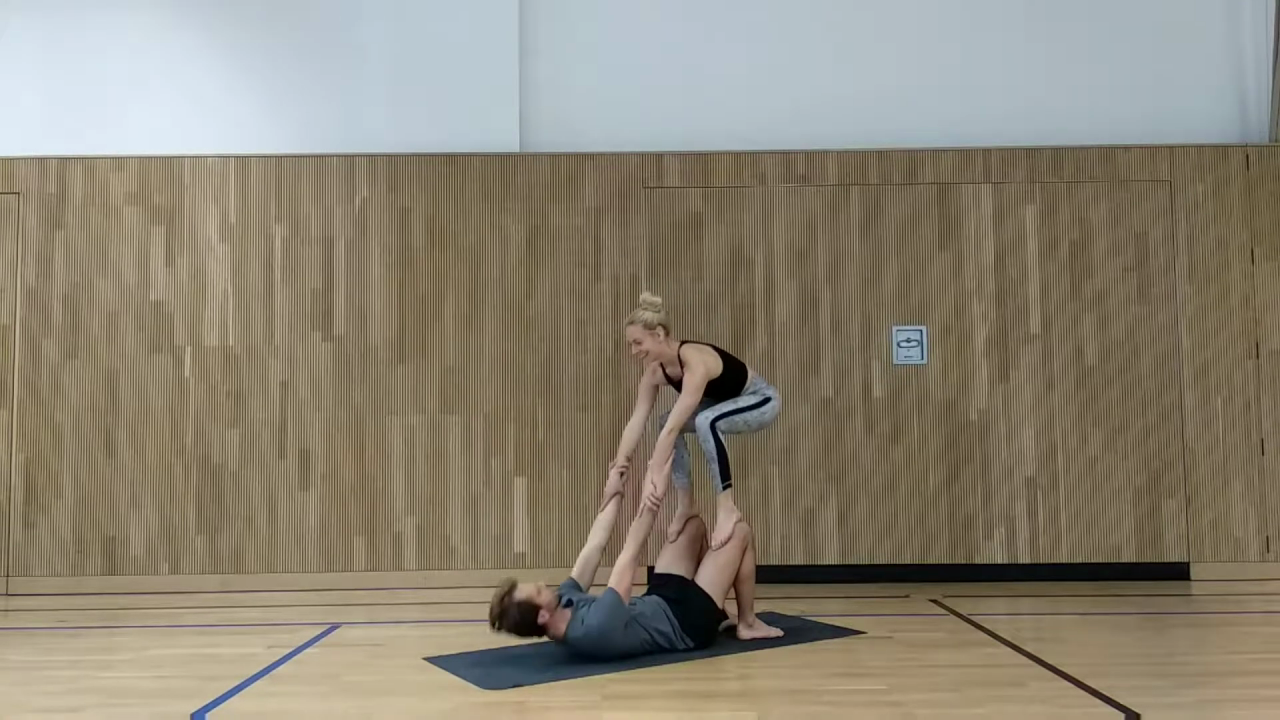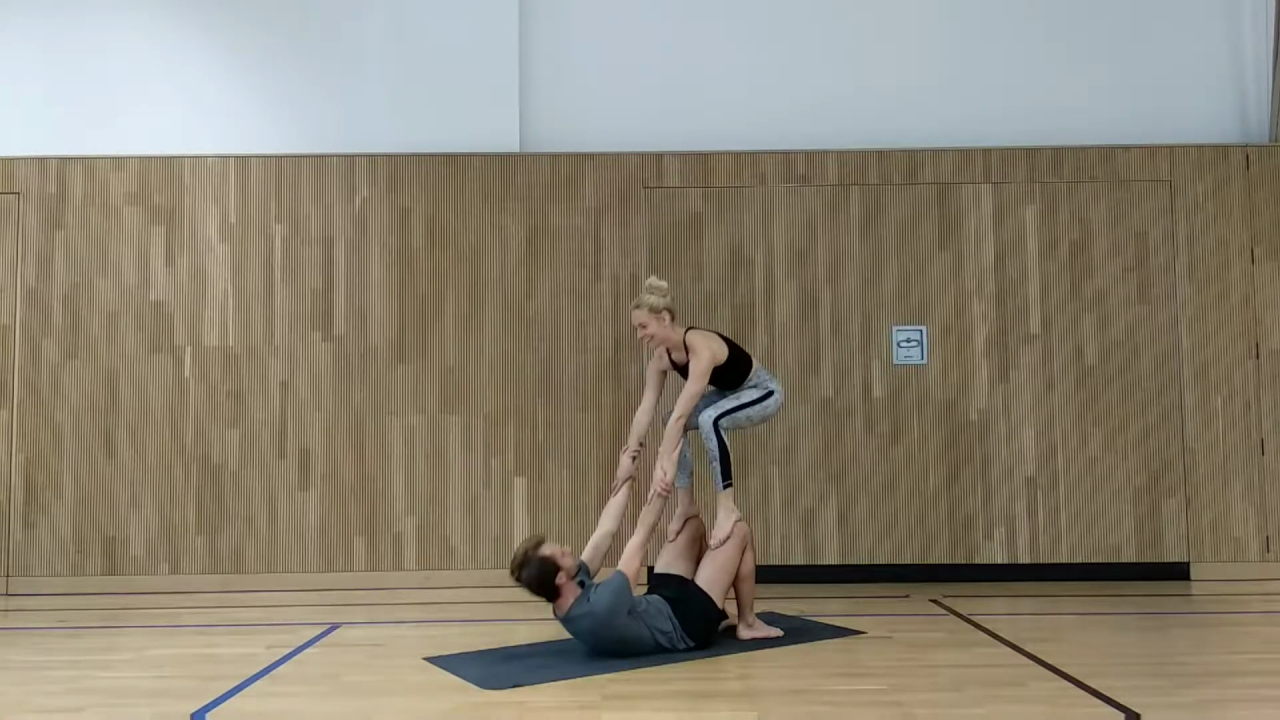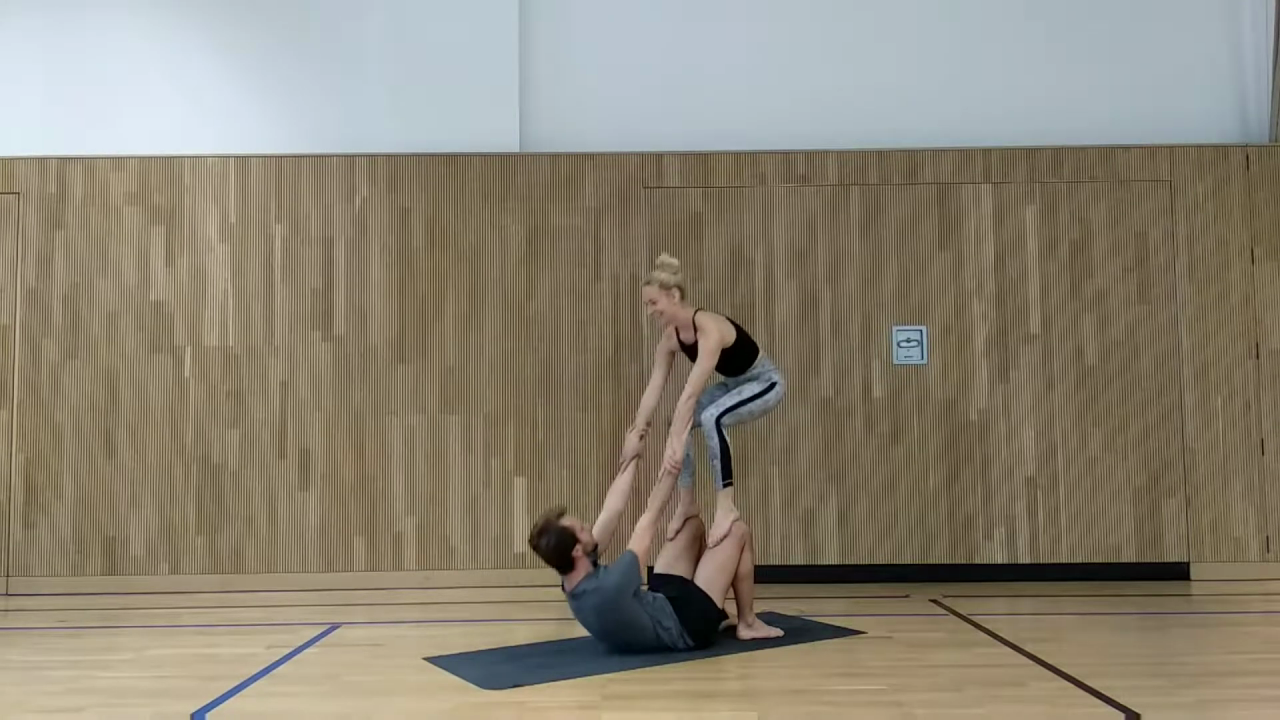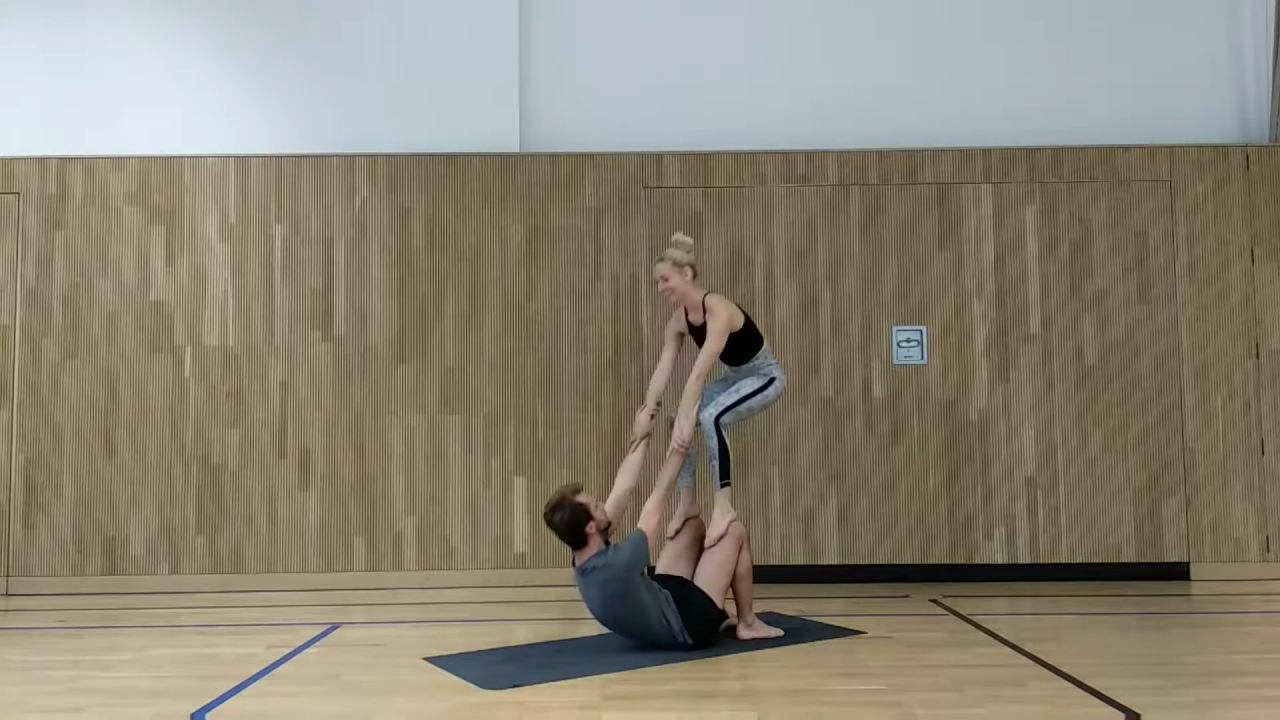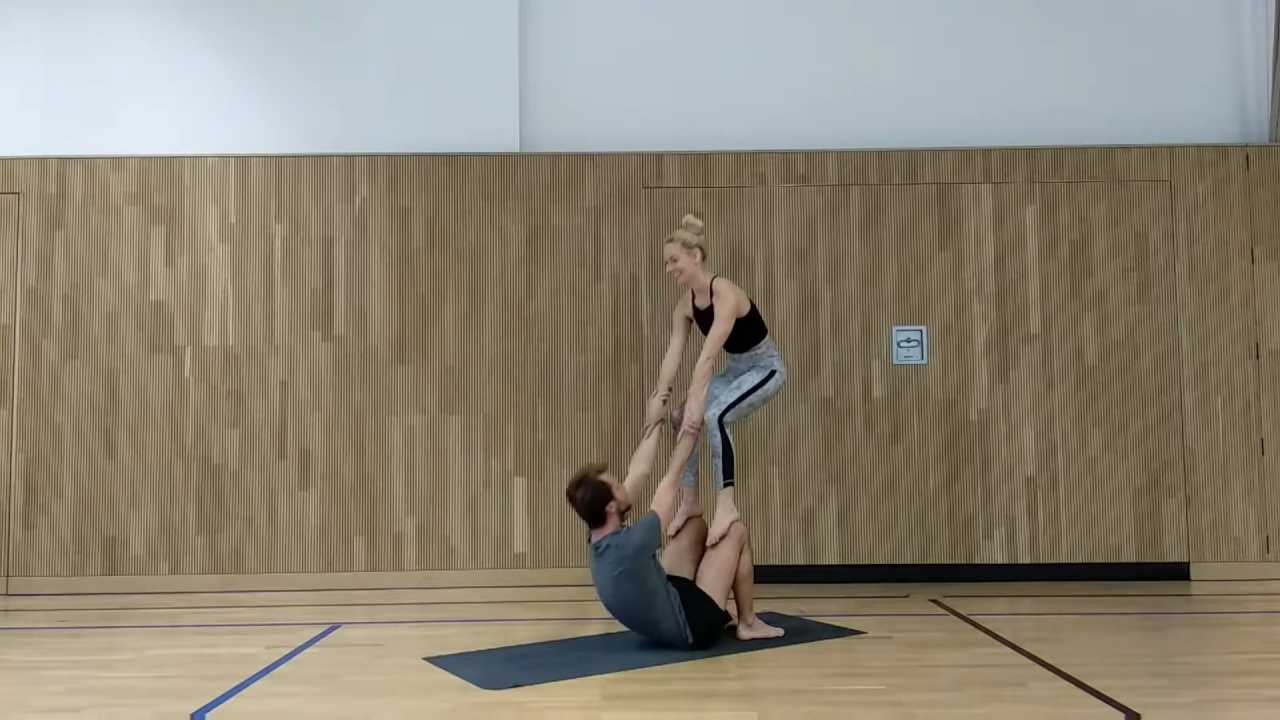
dt=0.2s
person 1, frame 1
left shoulder: (695, 362)
right shoulder: (654, 371)
left elbow: (671, 429)
right elbow: (636, 422)
right wrist: (617, 470)
left hip: (761, 400)
right hip: (728, 401)
left knee: (706, 421)
right knee: (670, 422)
left ankle: (727, 509)
right ankle: (685, 506)
person 1, frame 2
left shoulder: (701, 348)
right shoulder: (661, 357)
left elbow: (681, 413)
right elbow: (645, 409)
left wrist: (663, 465)
right wrist: (627, 456)
left hip: (763, 391)
right hip: (729, 392)
left knee: (709, 419)
right knee: (675, 426)
left ankle: (727, 508)
right ankle: (686, 505)
person 1, frame 3
left shoulder: (709, 328)
right shoulder: (670, 337)
left elbow: (690, 393)
right elbow: (654, 388)
right wrist: (636, 433)
left hip: (765, 382)
right hip: (734, 383)
left knee: (711, 418)
right knee: (680, 421)
left ankle: (726, 507)
right ankle: (687, 504)
person 1, frame 4
left shoulder: (718, 310)
right shoulder: (678, 319)
left elbow: (699, 373)
right elbow: (664, 368)
left wrist: (685, 419)
right wrist: (647, 411)
left hip: (764, 376)
right hip: (735, 376)
left knee: (710, 418)
right knee: (682, 422)
left ankle: (723, 507)
right ankle: (688, 504)
person 1, frame 5
left shoulder: (725, 294)
right shoulder: (685, 305)
left elbow: (707, 357)
right elbow: (673, 354)
left wrist: (695, 401)
right wrist: (659, 398)
left hip: (765, 368)
right hip: (735, 370)
left knee: (713, 416)
right knee: (687, 419)
left ankle: (727, 506)
right ankle: (690, 503)
person 2, frame 1
left shoulder: (563, 603)
right shoulder: (595, 630)
left elbow: (594, 546)
right elbow: (629, 557)
left wrist: (614, 495)
right wrist: (652, 501)
left hip: (658, 603)
right hip: (687, 625)
left knee: (694, 525)
right knee: (740, 532)
left ankle: (716, 614)
right ankle: (748, 624)
person 2, frame 2
left shoulder: (572, 597)
right shoulder: (601, 611)
left elbow: (605, 532)
right elbow: (638, 541)
left wrist: (626, 479)
right wrist: (661, 492)
left hip: (661, 604)
right hip: (688, 627)
left knee: (694, 525)
right knee: (740, 532)
left ankle: (717, 614)
right ankle: (748, 624)
person 2, frame 3
left shoulder: (576, 582)
right shoulder: (609, 589)
left elbow: (612, 511)
right elbow: (648, 522)
left wrist: (632, 457)
right wrist: (669, 472)
left hip: (662, 605)
right hip: (688, 629)
left knee: (693, 525)
right knee: (738, 531)
left ankle: (717, 615)
right ankle: (748, 624)
person 2, frame 4
left shoulder: (585, 558)
right shoulder: (618, 565)
left elbow: (623, 490)
right elbow: (655, 503)
left wrist: (642, 436)
right wrist: (677, 452)
left hip: (666, 601)
right hip: (688, 629)
left knee: (693, 525)
right knee: (735, 532)
left ankle: (719, 615)
right ankle: (747, 623)
person 2, frame 5
left shoulder: (600, 540)
right shoulder: (631, 546)
left elbow: (638, 473)
right elbow: (669, 485)
left wrist: (656, 423)
right wrist: (690, 432)
left hip: (673, 605)
right hip: (691, 628)
left knee: (696, 524)
right knee: (736, 532)
left ankle: (721, 610)
right ankle: (748, 624)
